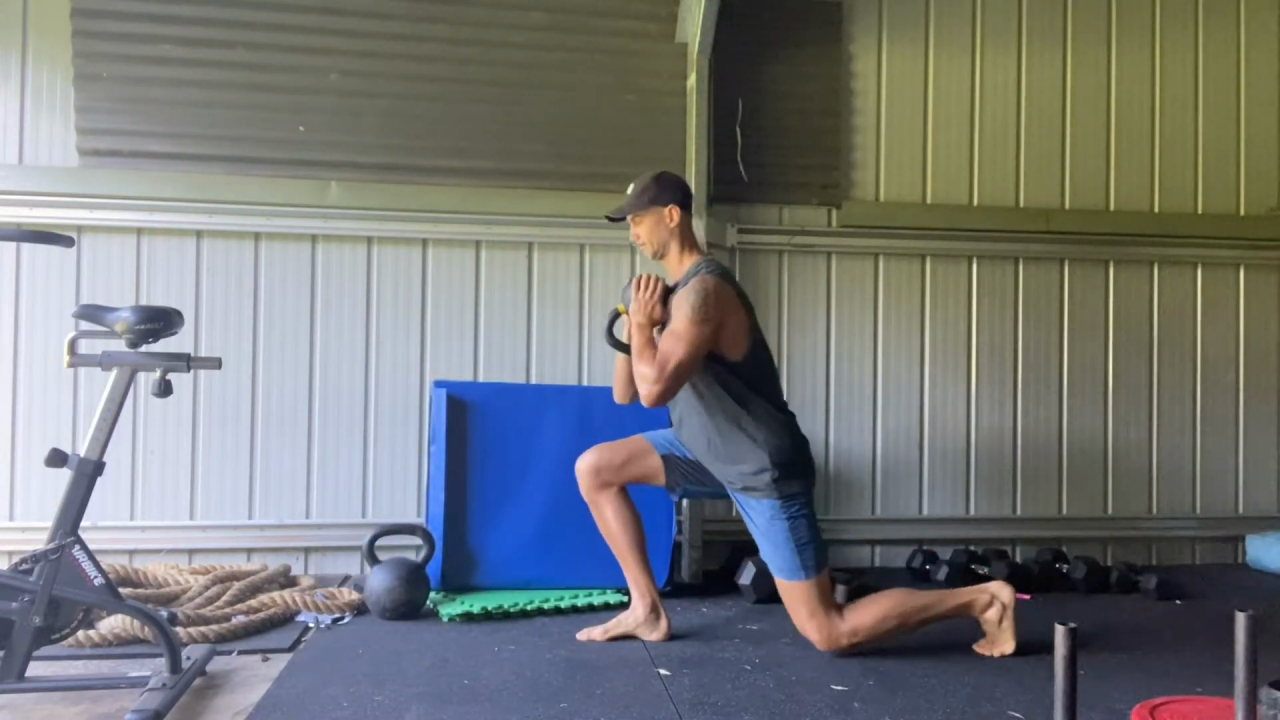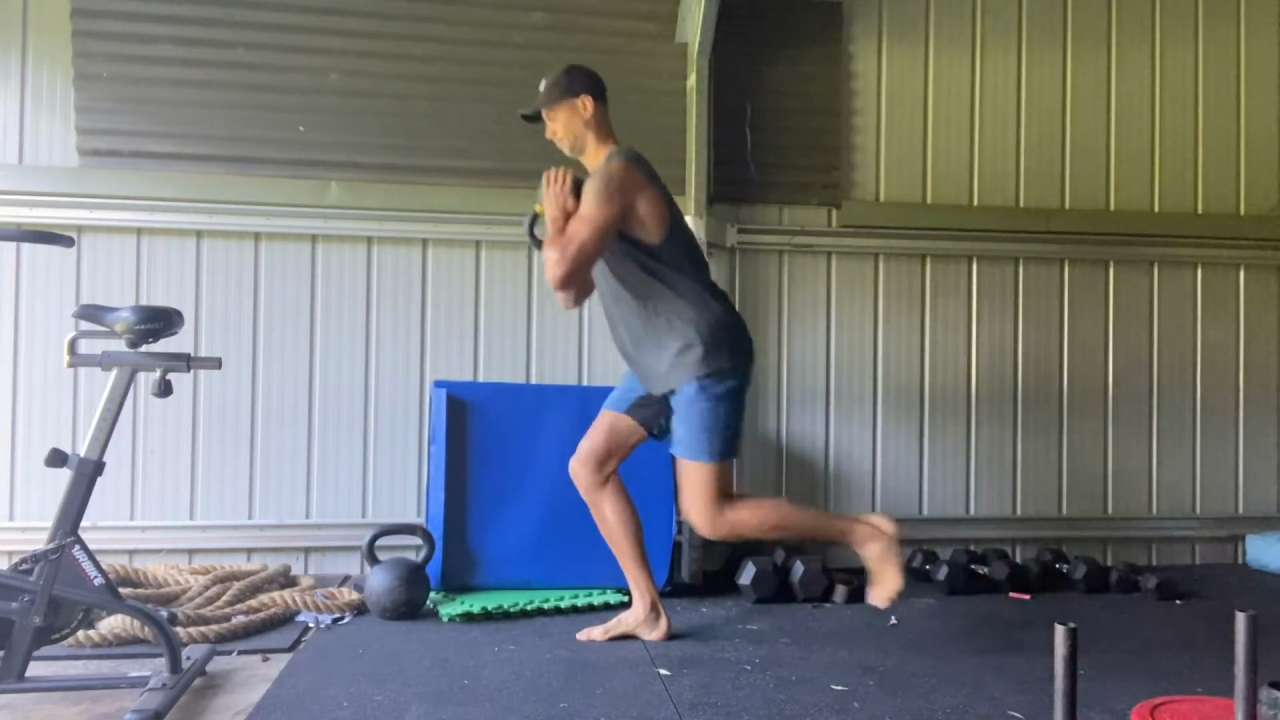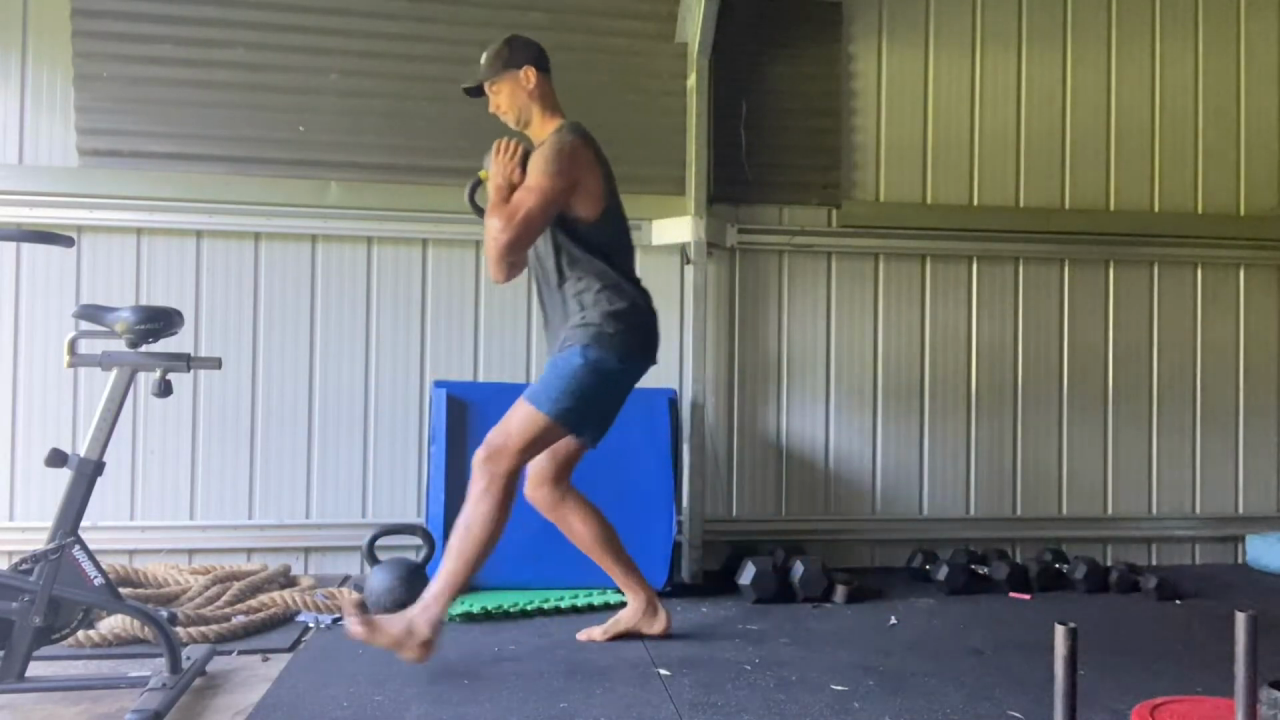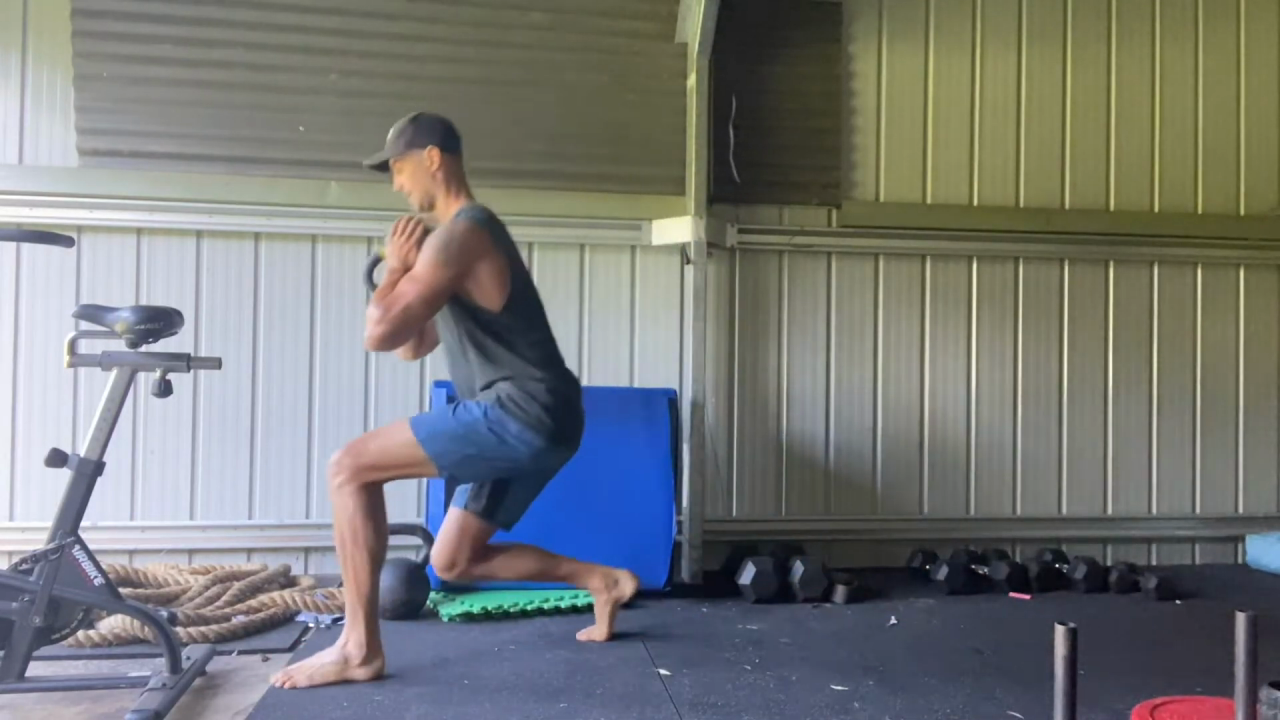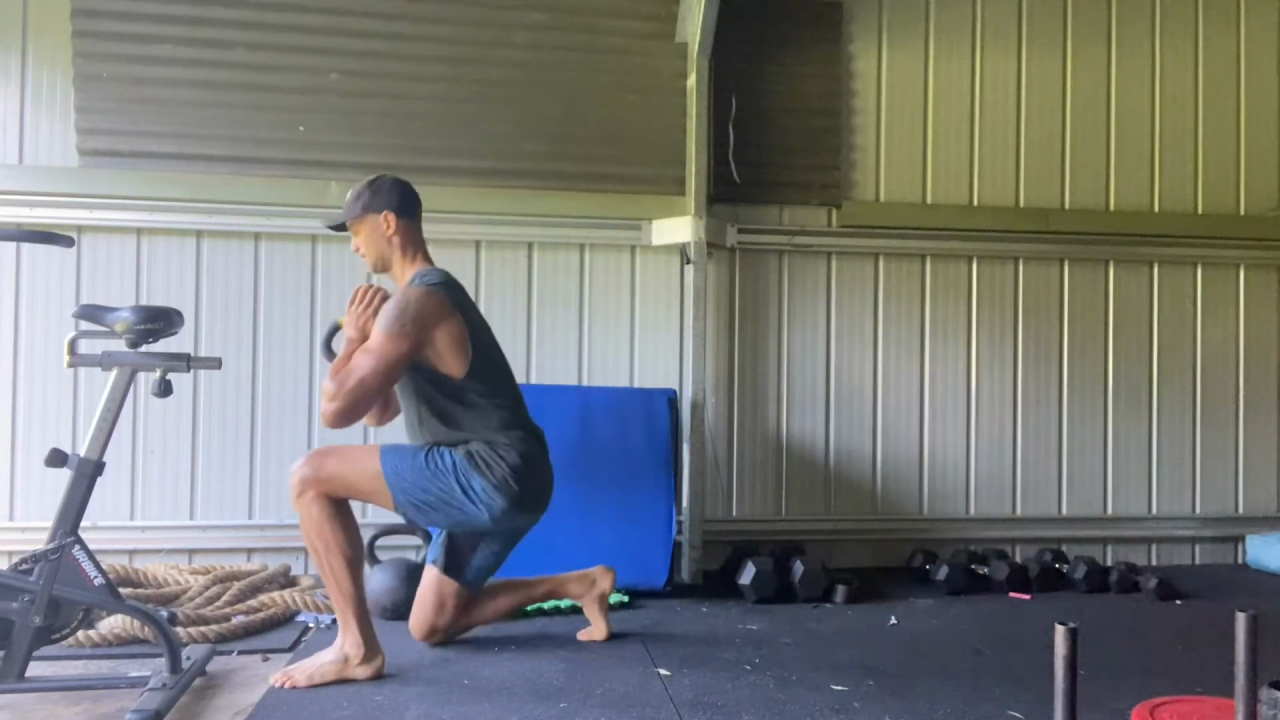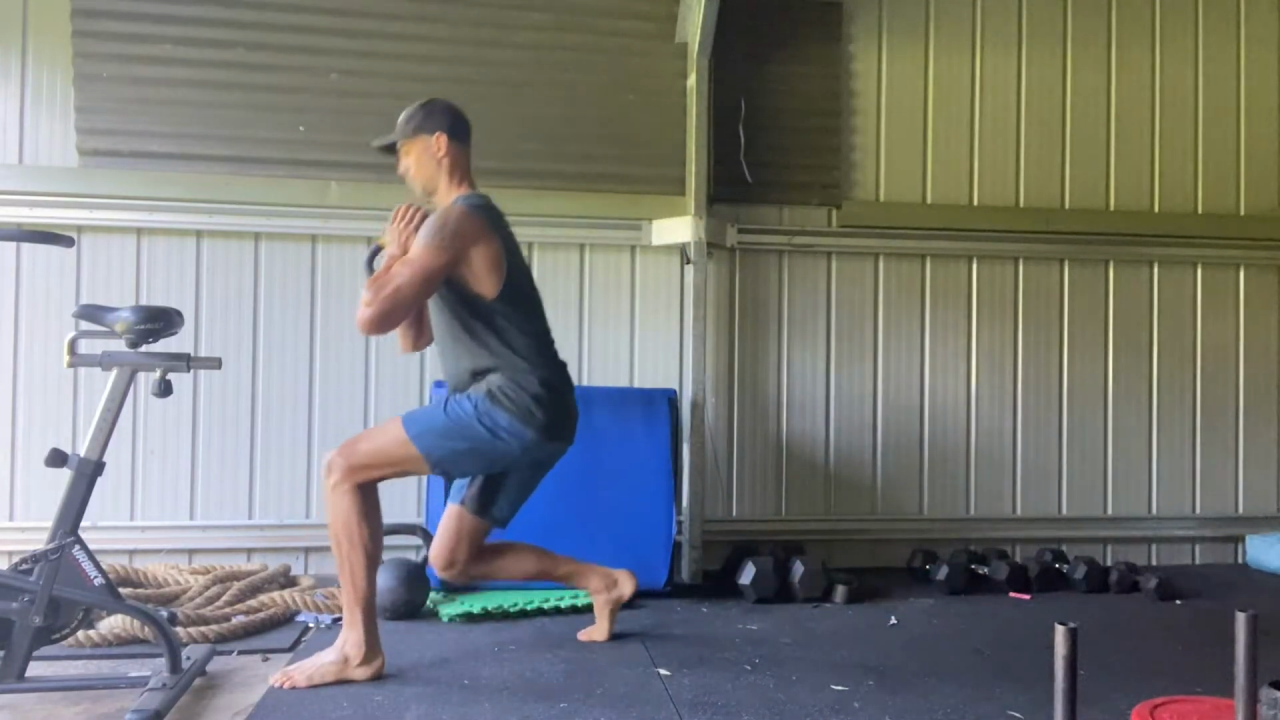
dt=0.4s
person 1, frame 1
left shoulder: (703, 291)
right shoulder: (679, 290)
left elbow: (655, 390)
right elbow: (627, 393)
left wrist: (642, 325)
right wrist: (638, 332)
left hip: (764, 470)
right hip: (718, 452)
left knee: (830, 634)
right knee: (593, 469)
left ankle: (987, 600)
right ankle: (647, 610)
person 1, frame 2
left shoulder: (614, 182)
right shoulder: (602, 184)
left elbow: (559, 273)
right elbow: (572, 294)
left wrist: (555, 218)
right wrist: (563, 225)
left hip: (703, 355)
right hip: (662, 361)
left knee: (711, 516)
right knee: (588, 466)
left ankle: (866, 535)
right ankle: (647, 608)
person 1, frame 3
left shoulder: (562, 150)
right shoulder: (549, 155)
left elbow: (502, 242)
right elbow: (504, 268)
left wrist: (500, 189)
right wrist: (504, 195)
left hip: (607, 333)
right hip: (598, 340)
left knee: (496, 459)
right knee: (544, 482)
left ankle: (421, 624)
right ankle: (643, 605)
person 1, frame 4
left shoulder: (460, 235)
right shoulder: (459, 236)
left elbow: (381, 333)
right elbow: (415, 345)
left wrist: (396, 269)
right wrist: (408, 272)
left hip: (525, 415)
right hip: (529, 422)
left knee: (350, 464)
right knee: (453, 559)
left ankle: (358, 648)
right ankle: (603, 580)
person 1, frame 5
left shoulder: (415, 303)
right shoulder: (425, 298)
left elbow: (336, 408)
right elbow: (380, 410)
left wrist: (354, 339)
right wrist: (366, 340)
left hip: (494, 477)
right hip: (500, 481)
left knee: (310, 476)
right knee: (431, 627)
left ankle: (356, 648)
right ankle: (584, 584)
person 1, frame 6
left shoulder: (452, 222)
right shoulder: (456, 223)
left elbow: (373, 315)
right elbow: (414, 337)
left wrist: (394, 255)
right wrist: (409, 263)
left hip: (510, 403)
right hip: (528, 413)
left knee: (346, 467)
right knee: (454, 560)
left ankle: (357, 649)
right ankle: (604, 582)
